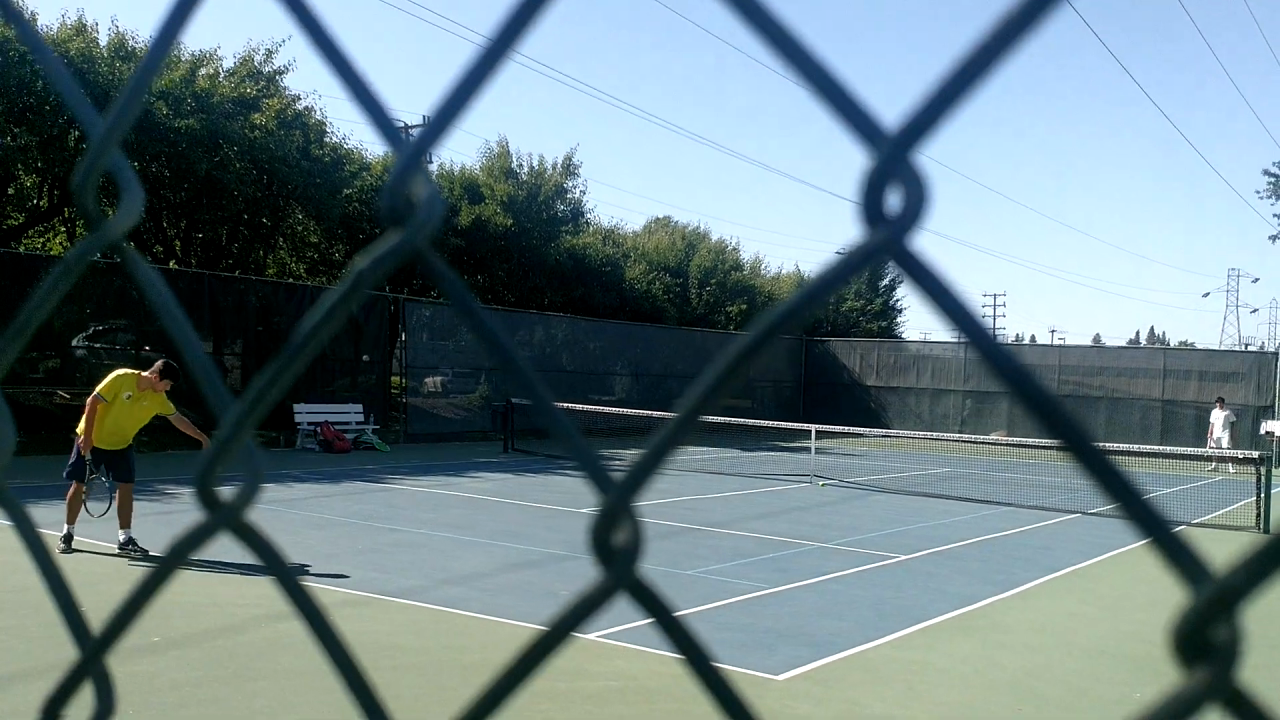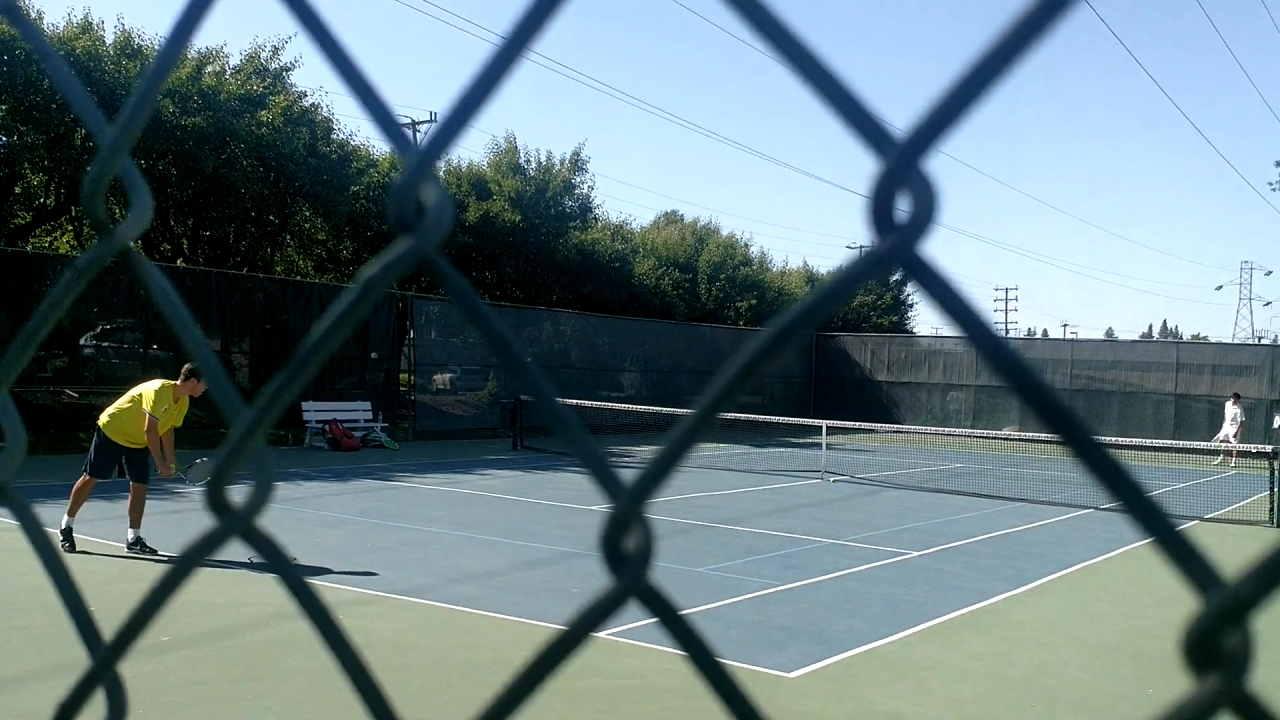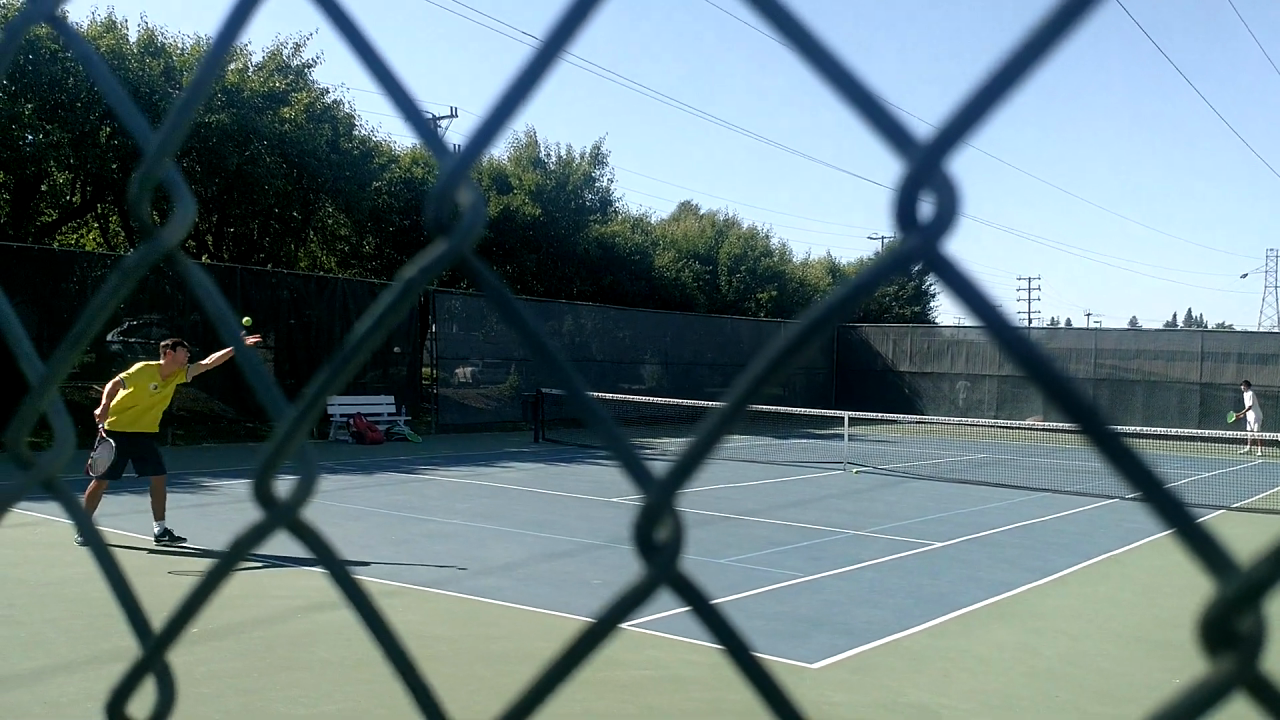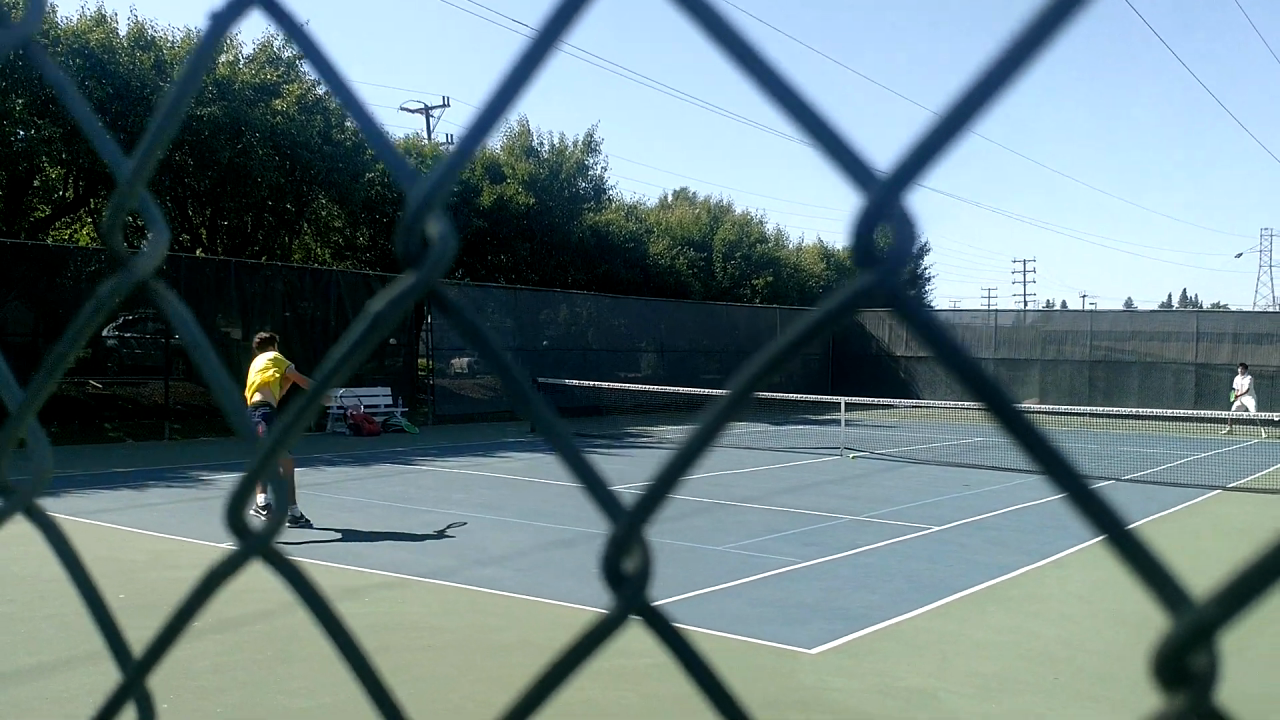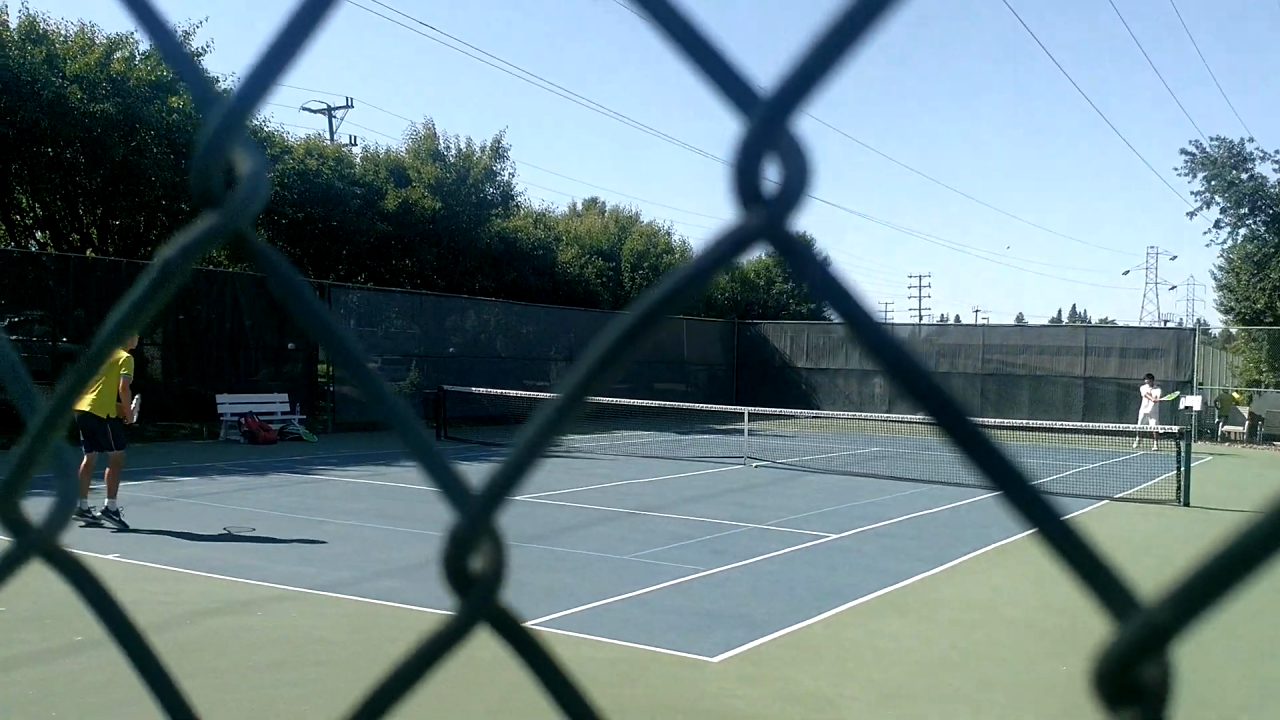
dt=1s
person 1, frame 1
left shoulder: (157, 396)
right shoulder: (122, 377)
left elbow: (177, 419)
right elbow: (93, 401)
left wrist: (202, 437)
right wrist: (87, 437)
left hip: (121, 443)
right hip: (91, 439)
left knee: (126, 486)
right knee: (79, 485)
left ankle: (125, 539)
right ankle: (67, 534)
person 1, frame 2
left shoulder: (183, 402)
right shoulder: (158, 391)
left elbow: (167, 429)
right elbow: (150, 430)
left wrist: (171, 459)
right wrist: (160, 463)
left hip: (138, 442)
right hip: (111, 432)
left knee: (140, 486)
right knee: (90, 478)
left ankle: (134, 539)
right ankle: (66, 527)
person 1, frame 3
left shoulder: (176, 375)
right shoulder: (142, 370)
left elbow: (209, 362)
right elbow: (114, 384)
right wrist: (104, 407)
left hip: (146, 434)
right hip: (117, 431)
left knee: (159, 479)
right knee: (102, 481)
left ankle: (161, 530)
person 1, frame 4
left shoulder: (257, 365)
right shoulder: (271, 358)
right elbow: (298, 377)
left wrist: (286, 383)
left hip: (255, 410)
right hip: (263, 410)
left knee: (287, 462)
left ankle: (293, 513)
right ankle: (261, 502)
person 1, frame 5
right shoulder: (126, 358)
right elbow: (124, 388)
left wrist: (113, 404)
right wrist: (127, 411)
left hip: (82, 410)
right hip: (100, 412)
left knee: (90, 457)
right knee: (117, 457)
left ankle: (82, 506)
right ankle: (111, 507)
